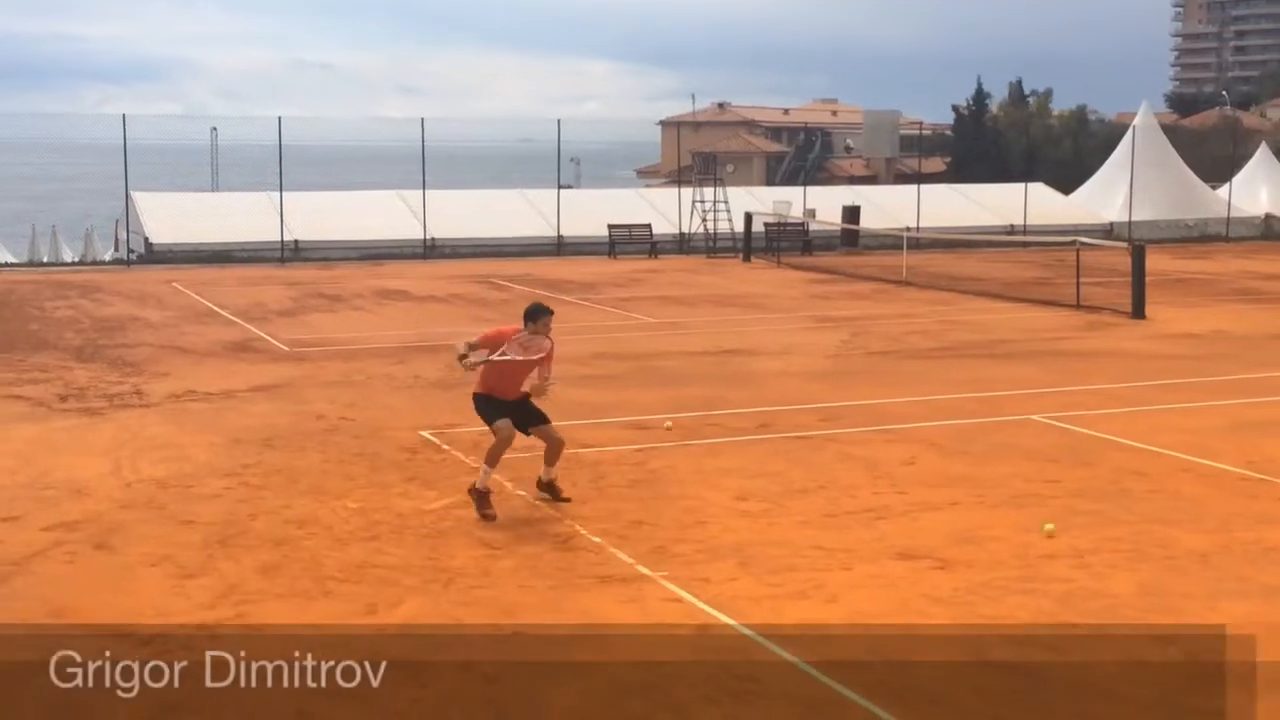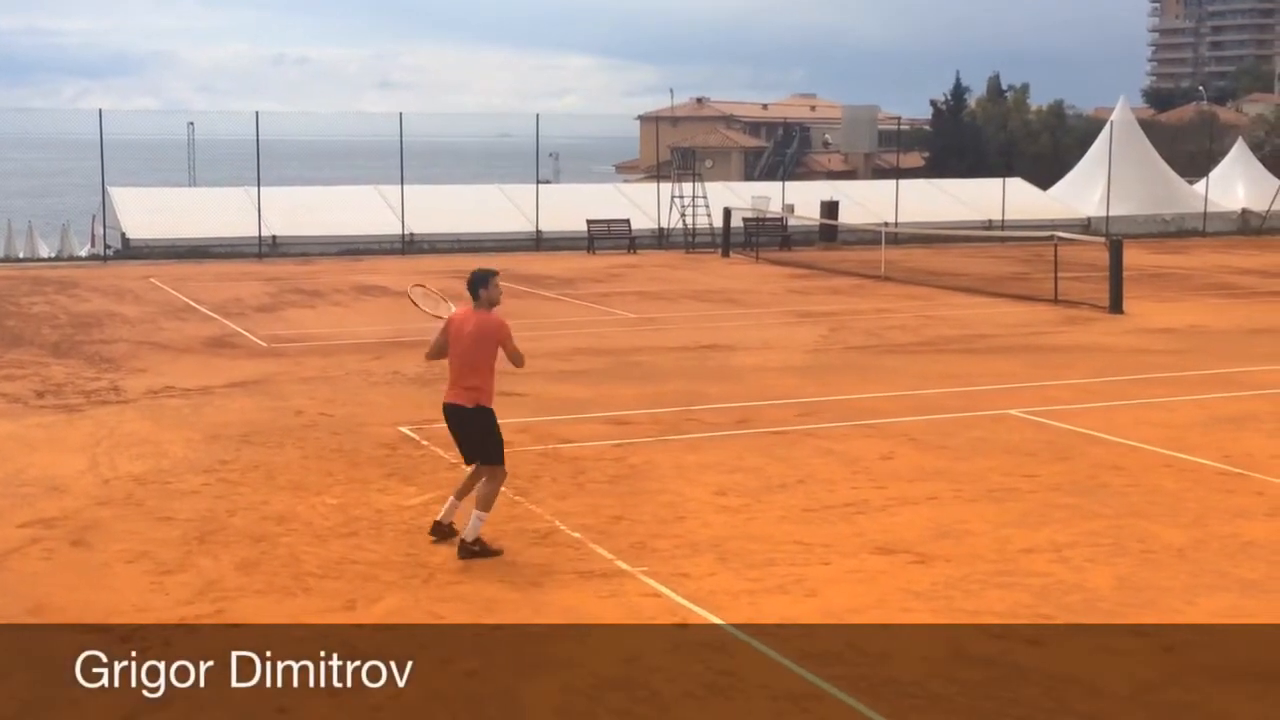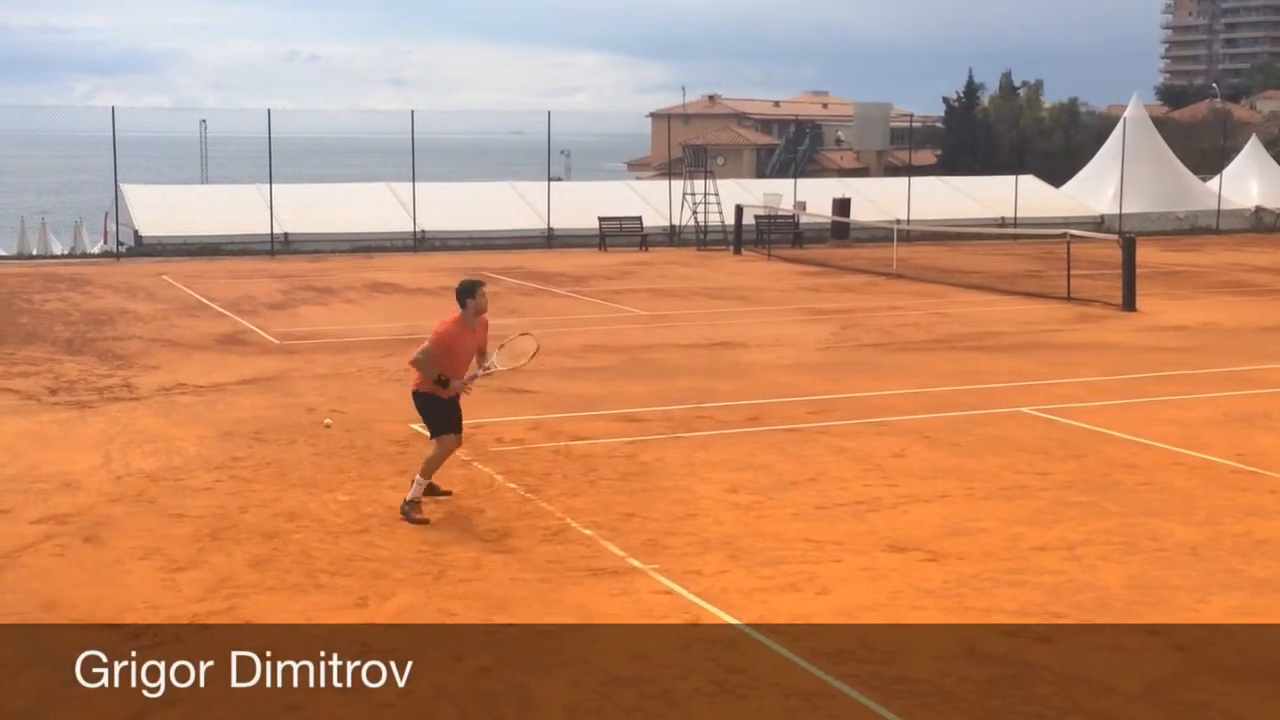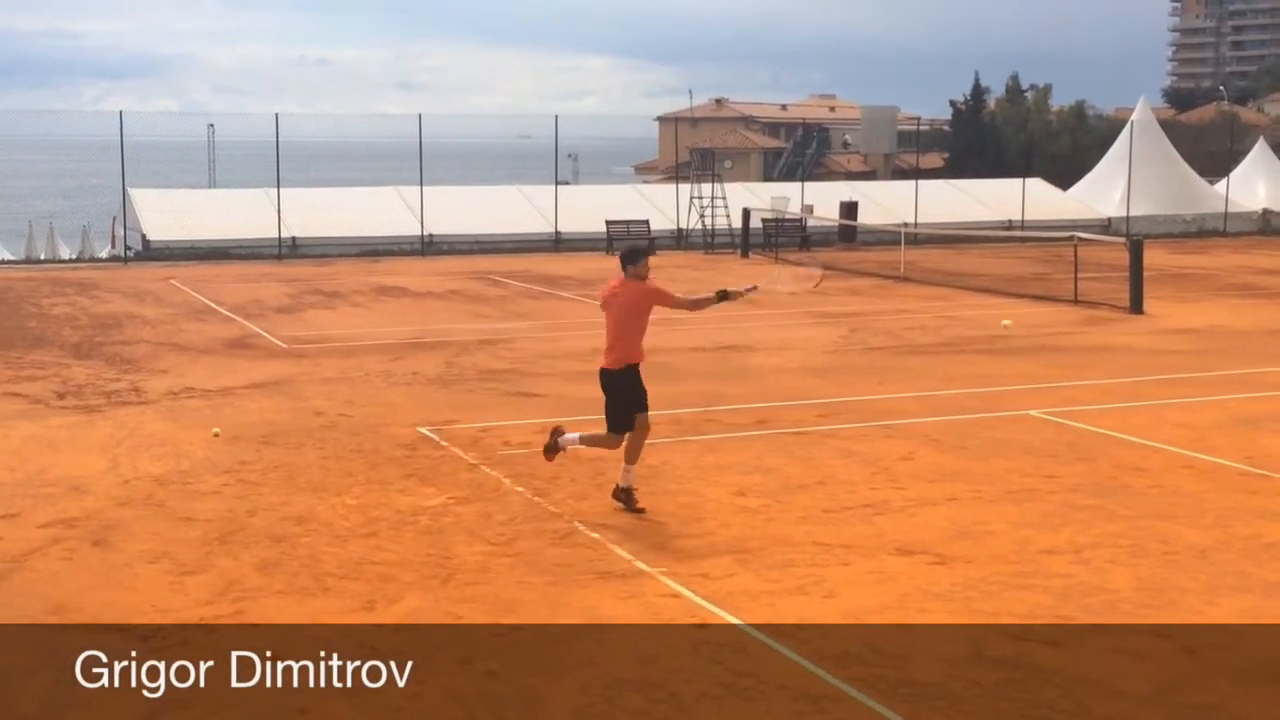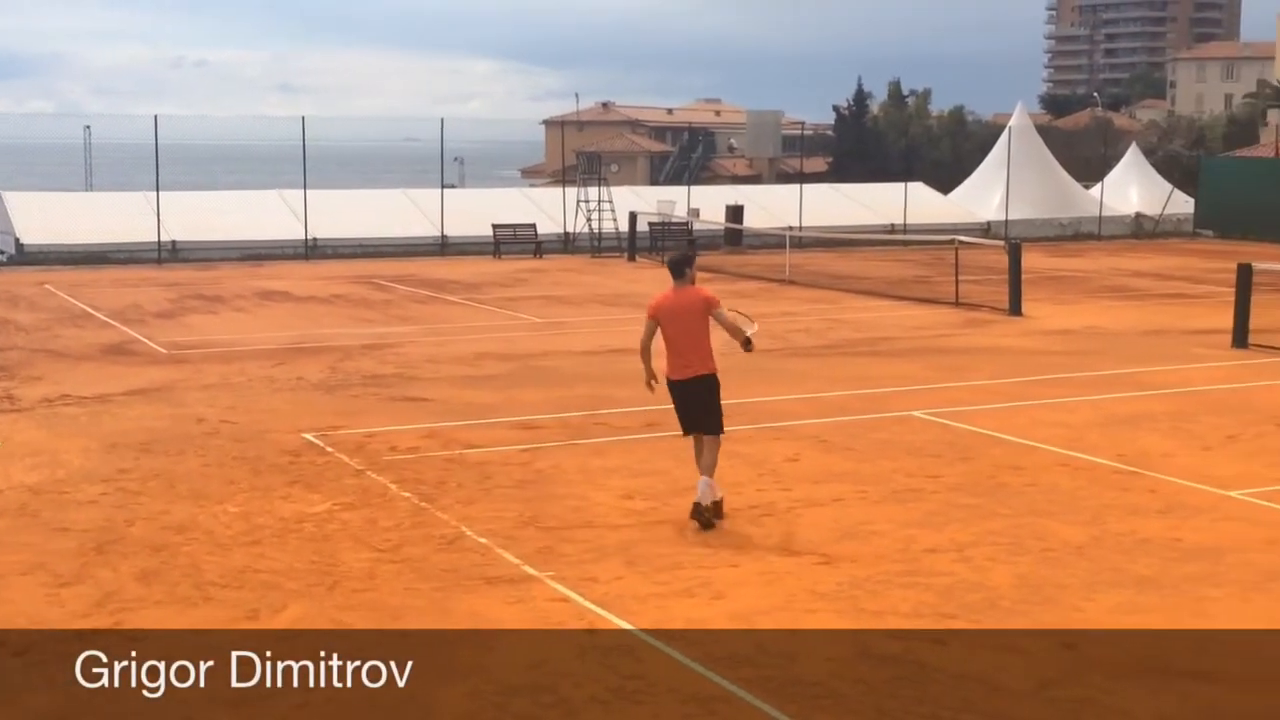
dt=1s
person 1, frame 1
right shoulder: (502, 336)
left elbow: (544, 381)
right elbow: (466, 345)
left wrist: (539, 389)
right wrist: (465, 358)
left hip: (515, 398)
right hip: (487, 396)
left knee: (556, 441)
right knee: (506, 435)
left ankle: (547, 481)
right ankle: (481, 488)
person 1, frame 2
left shoulder: (455, 318)
right shoulder: (496, 324)
left elbow: (431, 354)
right elbow: (519, 362)
left hip: (452, 406)
right hip: (474, 408)
left knee: (485, 467)
right knee: (497, 474)
left ankle: (443, 522)
right ankle: (470, 541)
person 1, frame 3
left shoulder: (481, 324)
right shoulder: (448, 330)
left elbow: (481, 352)
right elbow: (417, 360)
left wrist: (484, 367)
right wrist: (445, 382)
left hip: (448, 392)
right hip: (428, 392)
left knee: (455, 442)
right knee: (445, 444)
left ankle: (424, 482)
right ankle: (411, 500)
person 1, frame 4
left shoulder: (610, 288)
right shoulder: (645, 291)
right elbow: (689, 304)
right wrist: (724, 295)
left hip: (620, 369)
right hip: (619, 373)
left knee: (642, 428)
right knee: (614, 440)
left ankle: (624, 487)
right ankle: (562, 439)
person 1, frame 5
left shoulder: (658, 304)
right shoulder: (704, 297)
left elbow: (645, 344)
right elbow: (730, 326)
left wrist: (648, 370)
right wrist: (746, 342)
left hip: (676, 381)
right hip: (703, 378)
left knee: (698, 439)
right knee: (711, 441)
left ankle: (712, 498)
right ankle: (702, 503)
